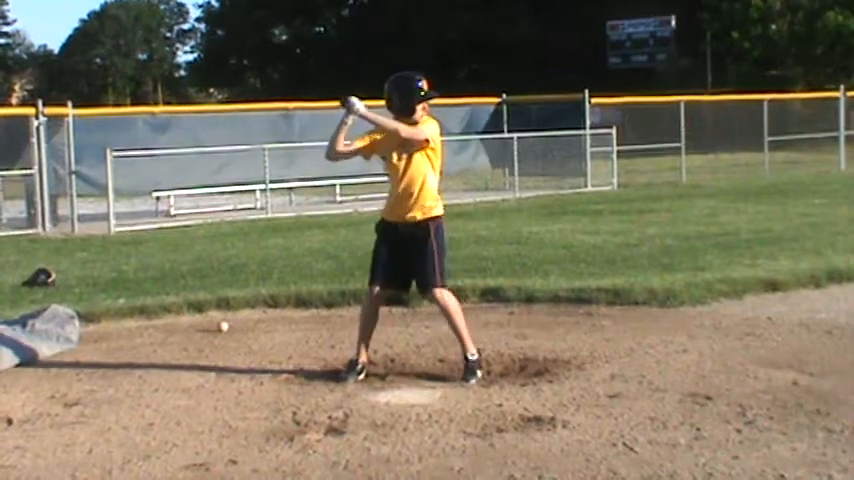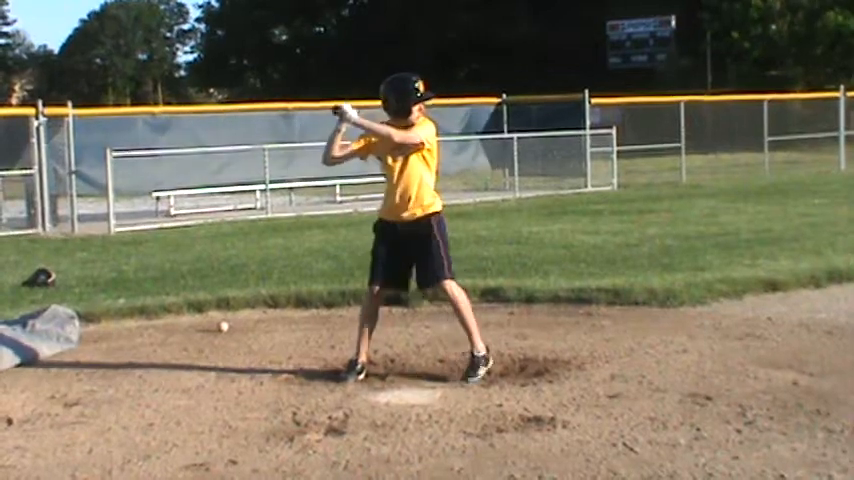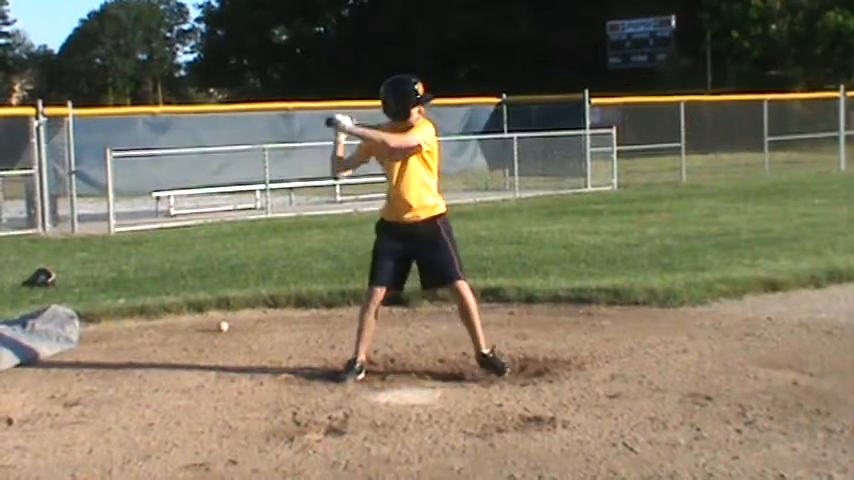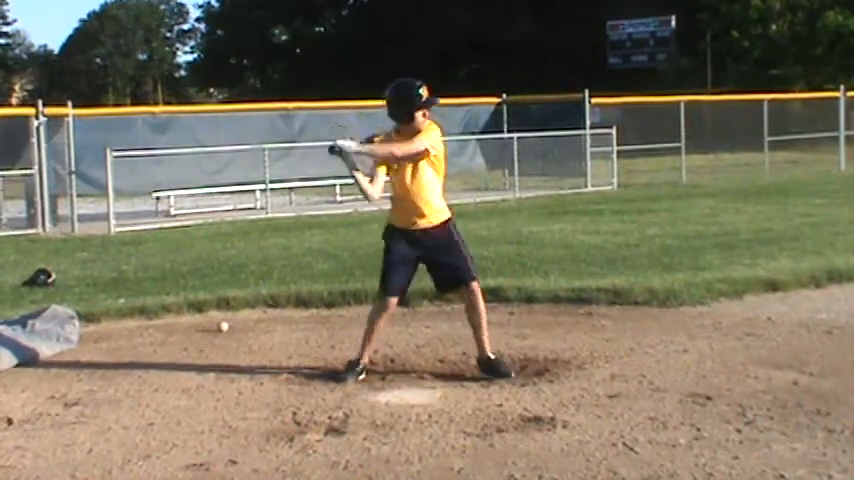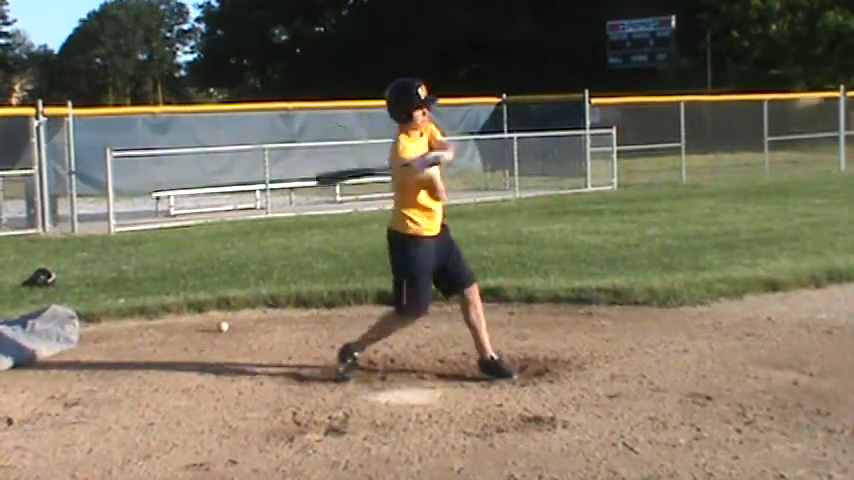
dt=0.1s
person 1, frame 1
left shoulder: (430, 127)
right shoulder: (379, 136)
left elbow: (405, 133)
right elbow: (333, 153)
left wrist: (365, 113)
right wrist: (348, 117)
left hip: (426, 221)
right hip: (393, 223)
left knee: (437, 291)
right knee: (375, 292)
left ankle: (471, 355)
right ankle: (359, 360)
person 1, frame 2
left shoulder: (425, 128)
right shoulder: (373, 136)
left elbow: (399, 138)
right elbow: (331, 158)
left wrist: (357, 120)
right wrist: (341, 126)
left hip: (426, 219)
right hip: (390, 222)
left knee: (446, 284)
right knee: (374, 291)
left ankle: (479, 350)
right ankle: (359, 361)
person 1, frame 3
left shoulder: (425, 130)
right shoulder: (375, 139)
left elbow: (394, 142)
right elbow: (339, 169)
left wrist: (352, 129)
right wrist: (341, 134)
left hip: (430, 220)
right hip: (393, 224)
left knee: (458, 285)
right knee: (376, 293)
left ankle: (484, 352)
right ankle: (358, 360)
person 1, frame 4
left shoulder: (429, 131)
right shoulder: (382, 144)
left elbow: (405, 149)
right elbow: (373, 194)
left wrist: (359, 148)
right wrist: (353, 165)
left hip: (439, 225)
right hip: (404, 230)
left knee: (471, 288)
right knee: (388, 300)
left ankle: (486, 356)
right ankle: (360, 360)
person 1, frame 5
left shoulder: (427, 129)
right shoulder: (403, 149)
left elbow: (448, 149)
right elbow: (440, 195)
left wrist: (435, 157)
right wrist: (428, 165)
left hip: (435, 230)
right hip: (408, 236)
left knee: (470, 291)
right knee: (413, 310)
left ankle: (487, 357)
right ankle: (354, 350)
